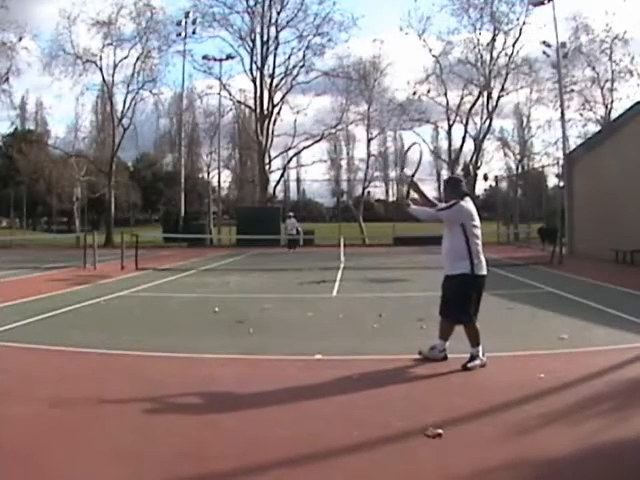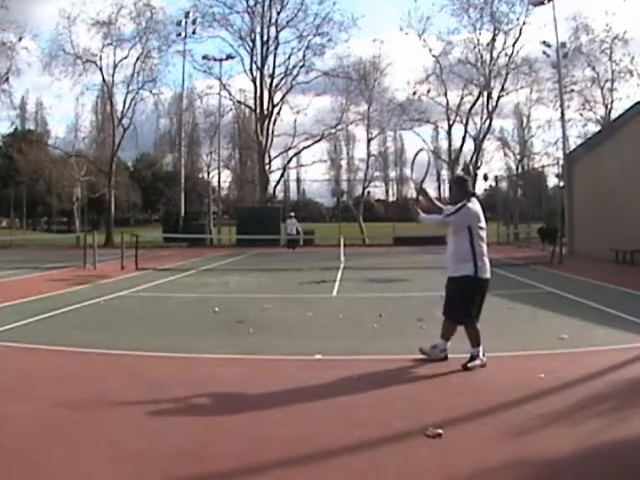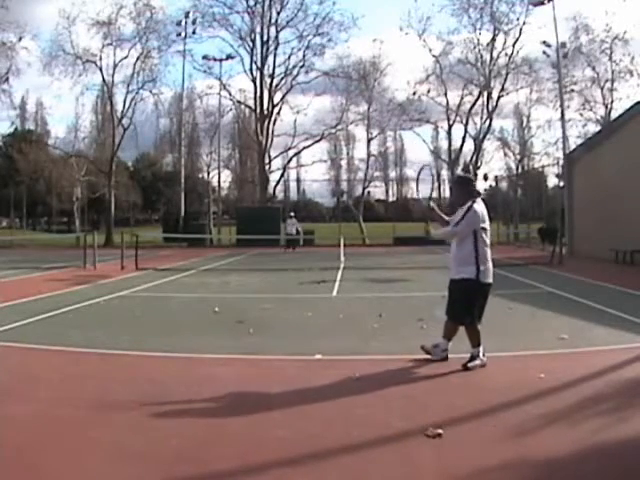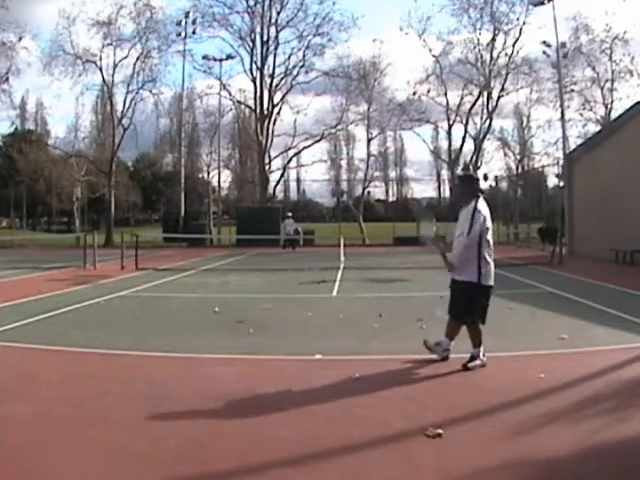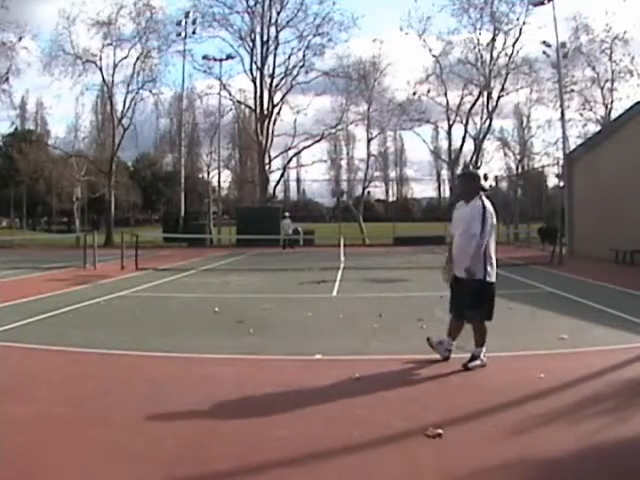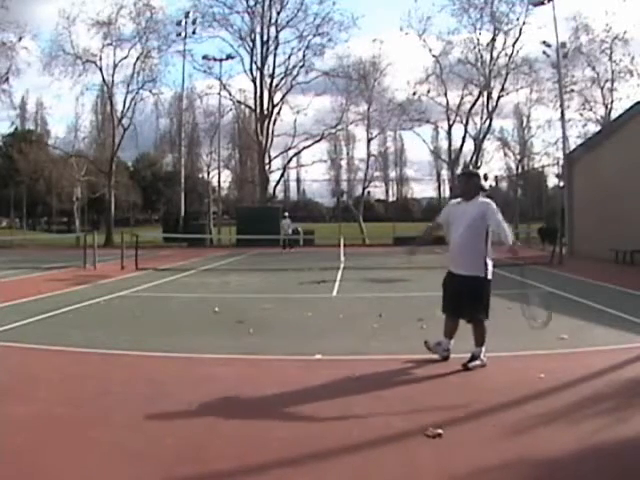
dt=0.2s
person 1, frame 1
left shoulder: (461, 207)
right shoulder: (457, 207)
left elbow: (431, 215)
right elbow: (436, 208)
left wrist: (410, 207)
right wrist: (418, 191)
left hip: (468, 273)
right hip: (455, 271)
left knee: (466, 316)
right knee: (447, 313)
left ankle: (478, 354)
right ankle: (440, 349)
person 1, frame 2
left shoulder: (468, 209)
right shoulder: (463, 208)
left elbow: (440, 221)
right elbow: (443, 212)
left wrist: (420, 216)
right wrist: (425, 196)
left hip: (471, 274)
right hip: (459, 272)
left knee: (466, 318)
right knee: (451, 314)
left ankle: (478, 355)
right ankle: (441, 348)
person 1, frame 3
left shoulder: (473, 210)
right shoulder: (466, 208)
left elbow: (451, 232)
right elbow: (451, 224)
left wrist: (433, 233)
right wrist: (434, 210)
left hip: (473, 276)
right hip: (461, 274)
left knee: (467, 319)
right knee: (454, 315)
left ankle: (478, 355)
right ankle: (442, 348)
person 1, frame 4
left shoulder: (477, 210)
right shoulder: (467, 208)
left elbow: (467, 241)
left wrist: (452, 262)
right wrist: (453, 261)
left hip: (475, 277)
right hip: (463, 275)
left knee: (470, 319)
right knee: (456, 314)
left ankle: (479, 355)
right ankle: (444, 347)
person 1, frame 5
left shoulder: (482, 207)
right shoulder: (460, 207)
left elbow: (480, 239)
left wrist: (470, 266)
right wrist: (449, 263)
left hip: (478, 274)
right hip: (461, 272)
left knee: (476, 317)
right knee: (457, 313)
left ankle: (479, 354)
right ankle: (446, 346)
person 1, frame 6
left shoulder: (486, 206)
right shoulder: (453, 206)
left elbow: (500, 226)
right elbow: (436, 225)
left wrist: (510, 243)
right wrist: (418, 242)
left hip: (476, 272)
right hip: (455, 270)
left knee: (476, 316)
right knee: (451, 311)
left ankle: (479, 354)
right ankle: (444, 346)
